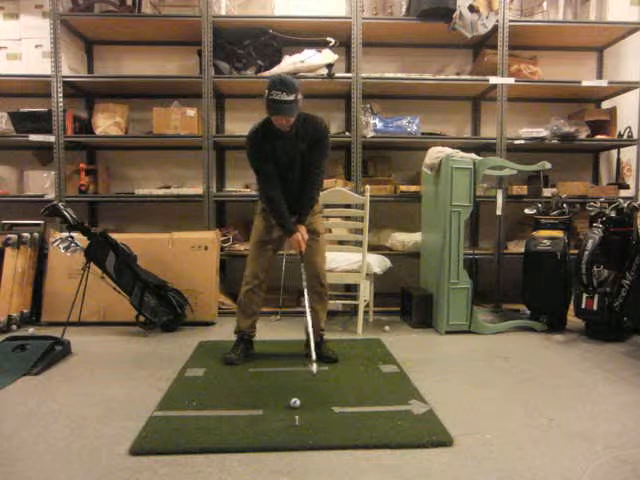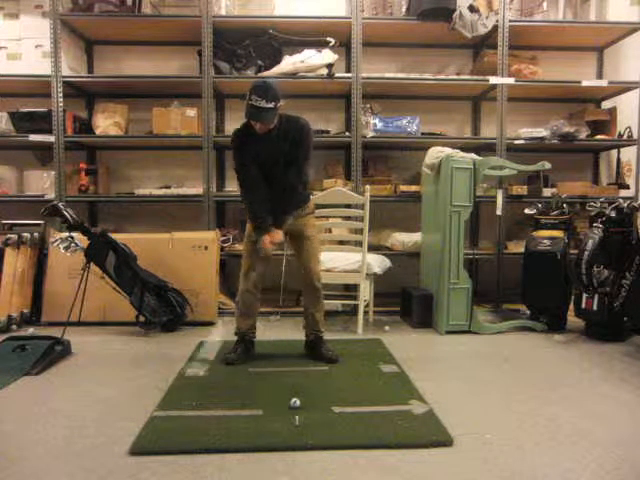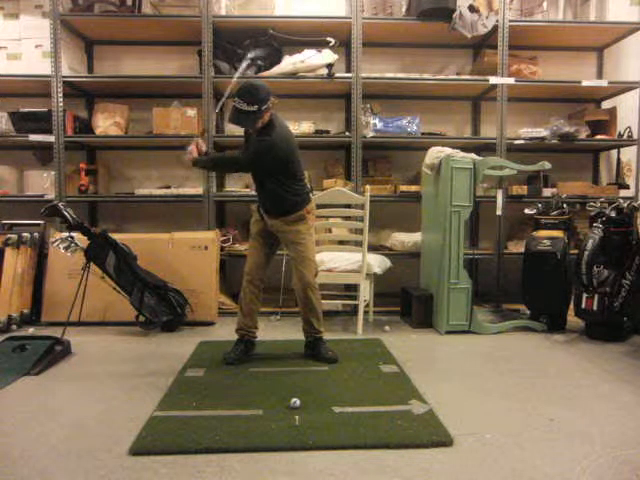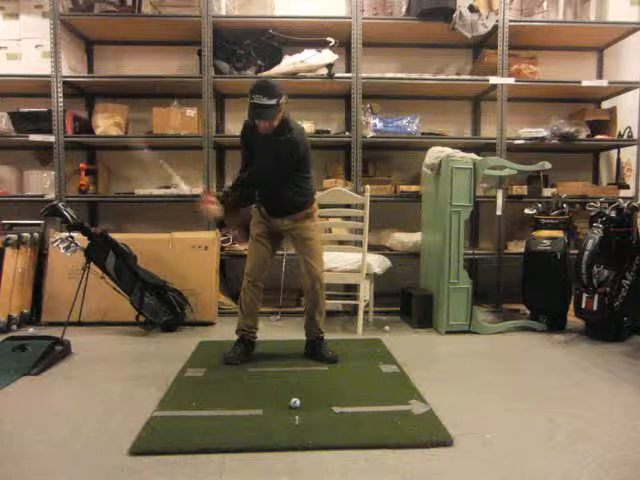
dt=0.5s
person 1, frame 1
left shoulder: (317, 128)
right shoulder: (258, 136)
left elbow: (314, 178)
right elbow: (269, 186)
left wrist: (302, 222)
right wrist: (289, 229)
left hip: (308, 209)
right hip: (271, 210)
left knee: (317, 274)
right knee: (255, 274)
left ankle: (316, 339)
right ankle: (244, 338)
person 1, frame 2
left shoulder: (299, 130)
right shoulder: (241, 137)
left elbow: (294, 181)
right elbow: (249, 187)
left wrist: (280, 226)
right wrist: (262, 230)
left hip: (297, 211)
right hip: (261, 212)
left knee: (311, 276)
right knee: (249, 275)
left ankle: (314, 339)
right ankle: (245, 339)
person 1, frame 3
left shoulder: (274, 142)
right shoulder: (257, 127)
left elbow: (236, 163)
right elbow: (242, 159)
left wrist: (199, 159)
right wrist: (206, 156)
left hip: (294, 216)
right hip: (265, 213)
left knee: (305, 279)
right knee: (252, 276)
left ankle: (315, 340)
right ankle: (246, 338)
person 1, frame 4
left shoulder: (293, 140)
right shoulder: (251, 130)
left elbow: (258, 181)
right elbow: (248, 174)
left wrist: (225, 206)
right wrist: (224, 199)
left hip: (300, 214)
right hip: (266, 213)
left knee: (313, 277)
right knee: (253, 276)
left ankle: (315, 340)
right ankle: (246, 339)
